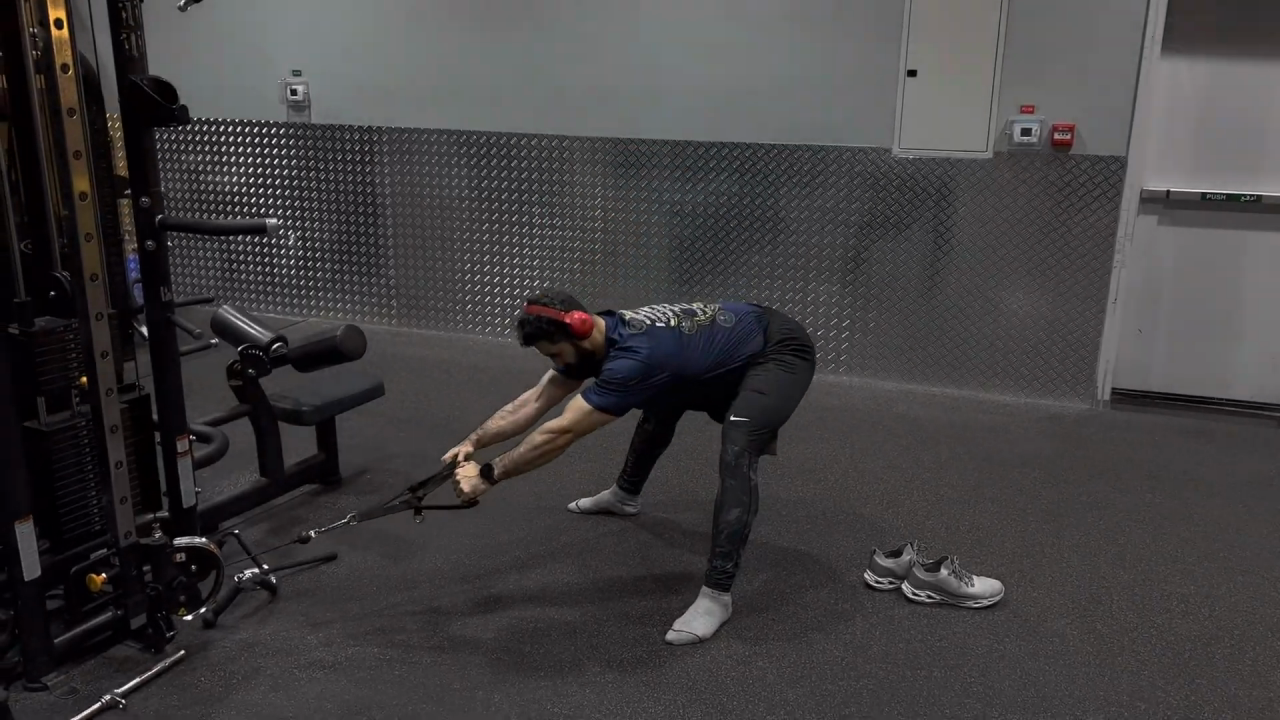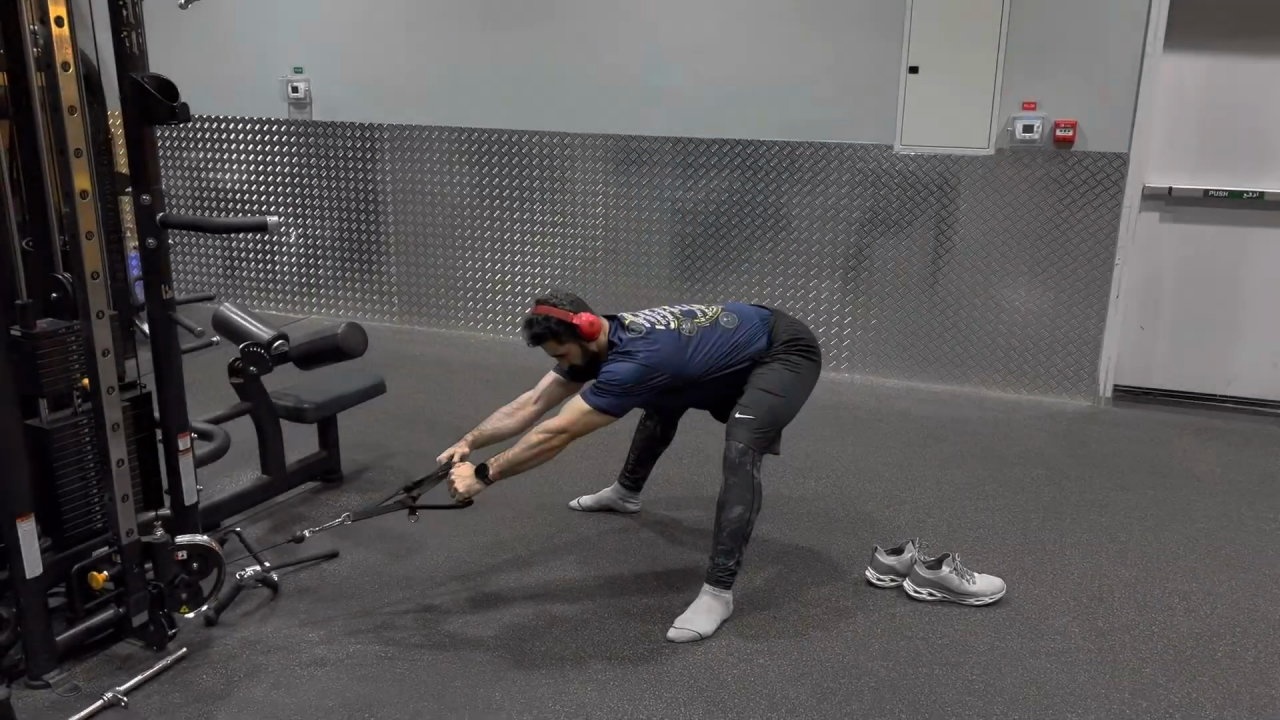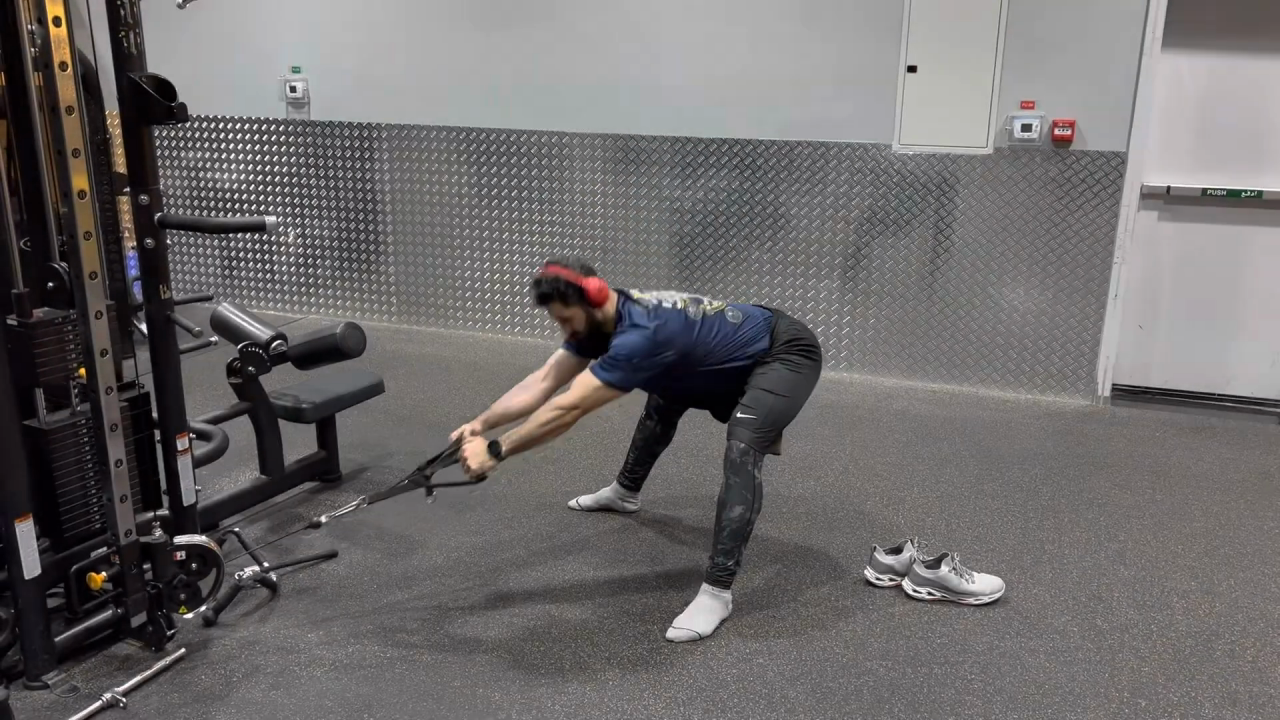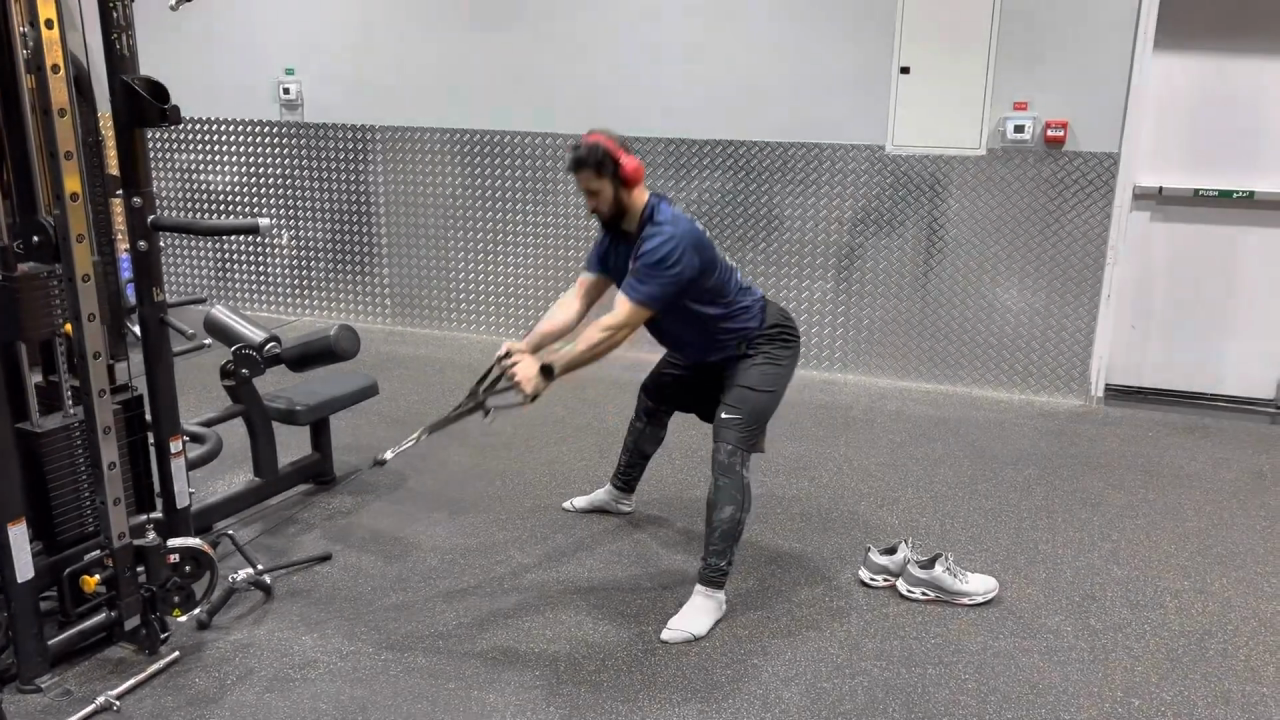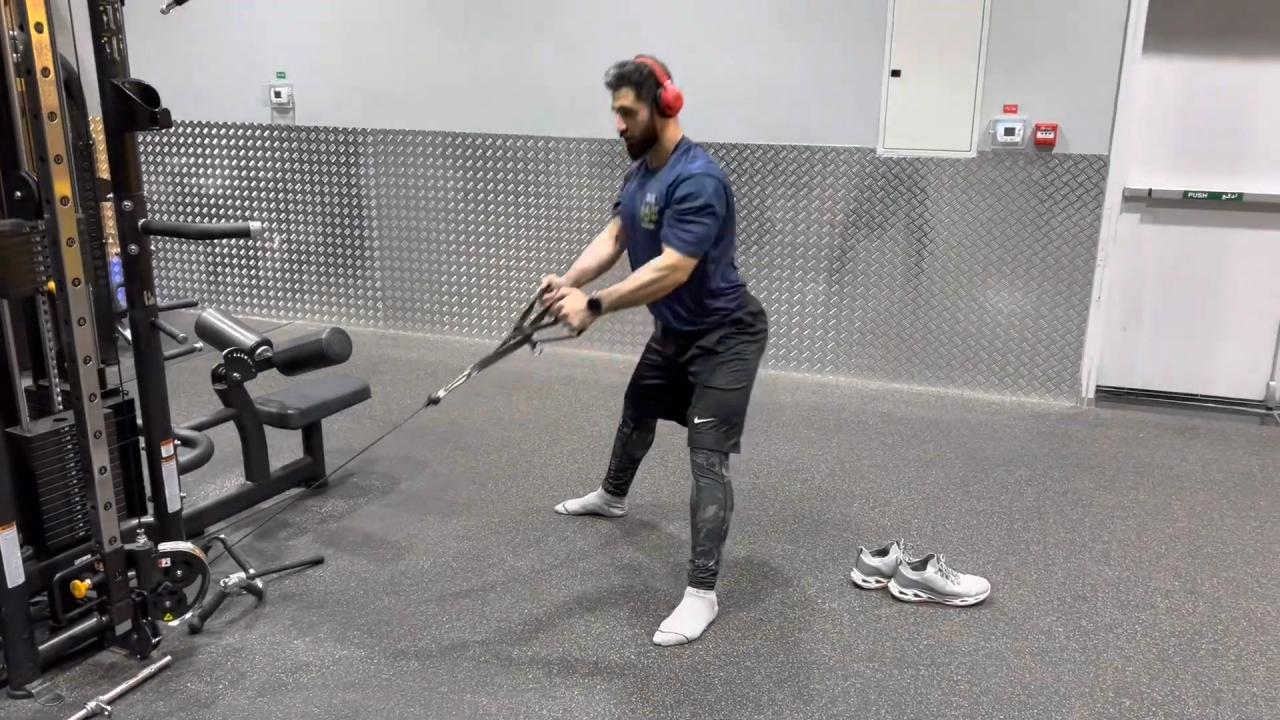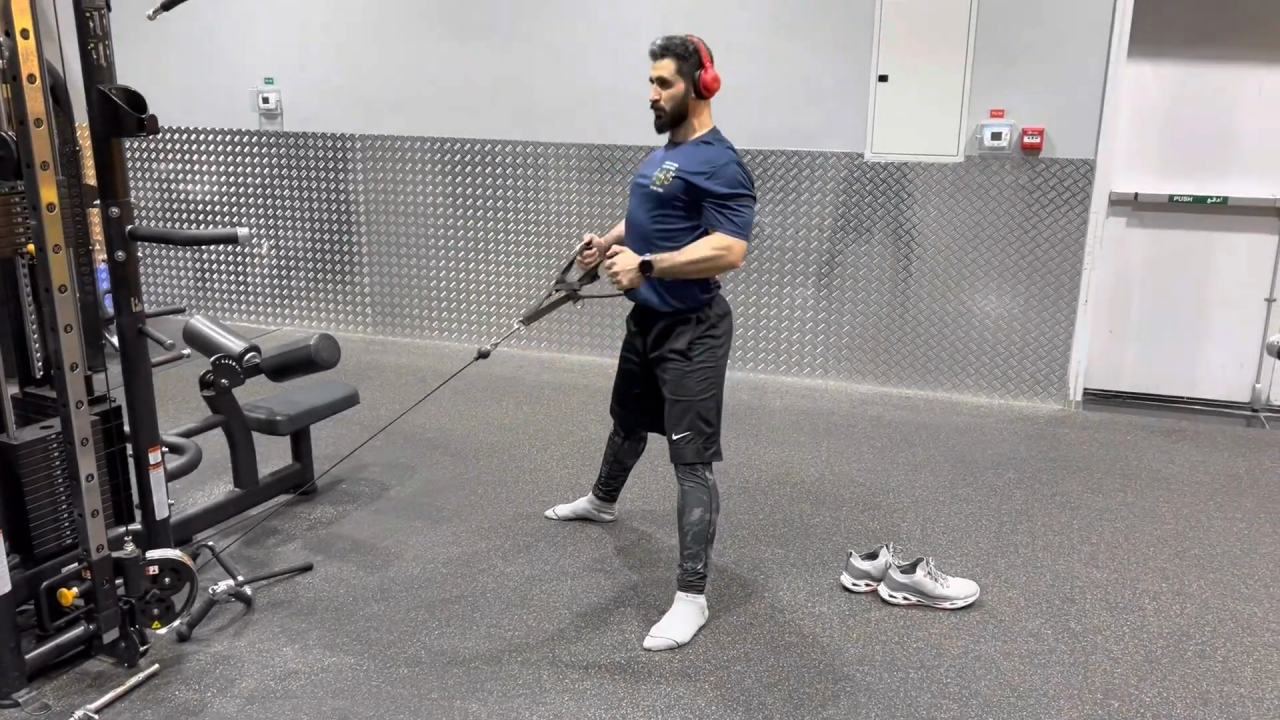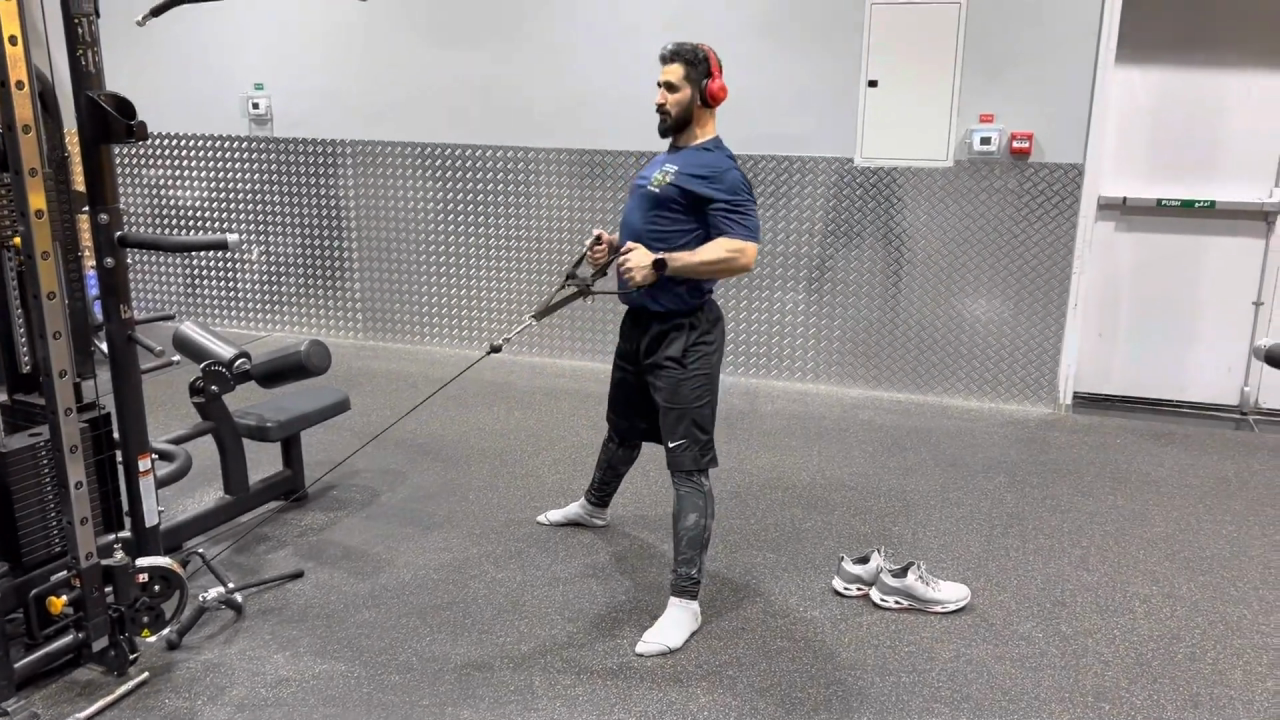
dt=0.3s
person 1, frame 1
left shoulder: (635, 357)
right shoulder: (597, 336)
left elbow: (561, 432)
right elbow: (535, 401)
left wrist: (488, 474)
right wrist: (473, 441)
left hip: (780, 352)
right hip: (737, 347)
left knee: (735, 455)
right knee: (658, 402)
left ankle: (716, 595)
right ankle: (625, 495)
person 1, frame 2
left shoulder: (635, 360)
right shoulder: (601, 340)
left elbow: (557, 434)
right elbow: (533, 402)
left wrist: (483, 475)
right wrist: (468, 442)
left hip: (785, 352)
right hip: (744, 344)
left knee: (739, 452)
right knee: (660, 402)
left ankle: (718, 593)
right ankle: (626, 493)
person 1, frame 3
left shoulder: (643, 335)
right shoulder: (604, 318)
left elbow: (569, 408)
right elbow: (544, 380)
left wrist: (495, 451)
right wrist: (480, 423)
left hip: (786, 355)
right hip: (741, 353)
left knee: (741, 453)
right knee: (662, 401)
left ankle: (717, 591)
right ankle: (626, 492)
person 1, frame 4
left shoulder: (667, 238)
right shoulder: (617, 232)
left elbow: (619, 325)
right elbow: (580, 297)
left wrist: (548, 369)
right wrist: (530, 344)
left hip: (760, 345)
right hip: (700, 347)
left knee: (727, 454)
right knee: (652, 402)
left ankle: (710, 593)
right ankle: (619, 493)
person 1, frame 5
left shoulder: (696, 179)
right shoulder: (640, 171)
left elbow: (672, 269)
right elbow: (613, 237)
left wrist: (594, 305)
right wrist: (569, 279)
left hip: (727, 335)
right hip: (676, 330)
left knee: (707, 456)
right knee: (637, 410)
left ankle: (701, 593)
right ankle: (612, 496)
person 1, frame 6
left shoulder: (718, 164)
right shoulder: (664, 153)
left elbow: (729, 250)
left wrist: (647, 265)
right wrist: (609, 242)
left hip: (692, 330)
right hip: (647, 318)
left knee: (691, 459)
right knee: (628, 422)
left ankle: (692, 597)
right ankle: (602, 501)
person 1, frame 7
left shoulder: (717, 170)
right shoulder: (667, 157)
left elbow: (742, 253)
left wrist: (659, 263)
right wrist: (615, 243)
left hip: (684, 333)
right hip: (639, 322)
left knee: (687, 465)
right knee: (623, 428)
left ankle: (685, 602)
right ankle: (594, 505)
